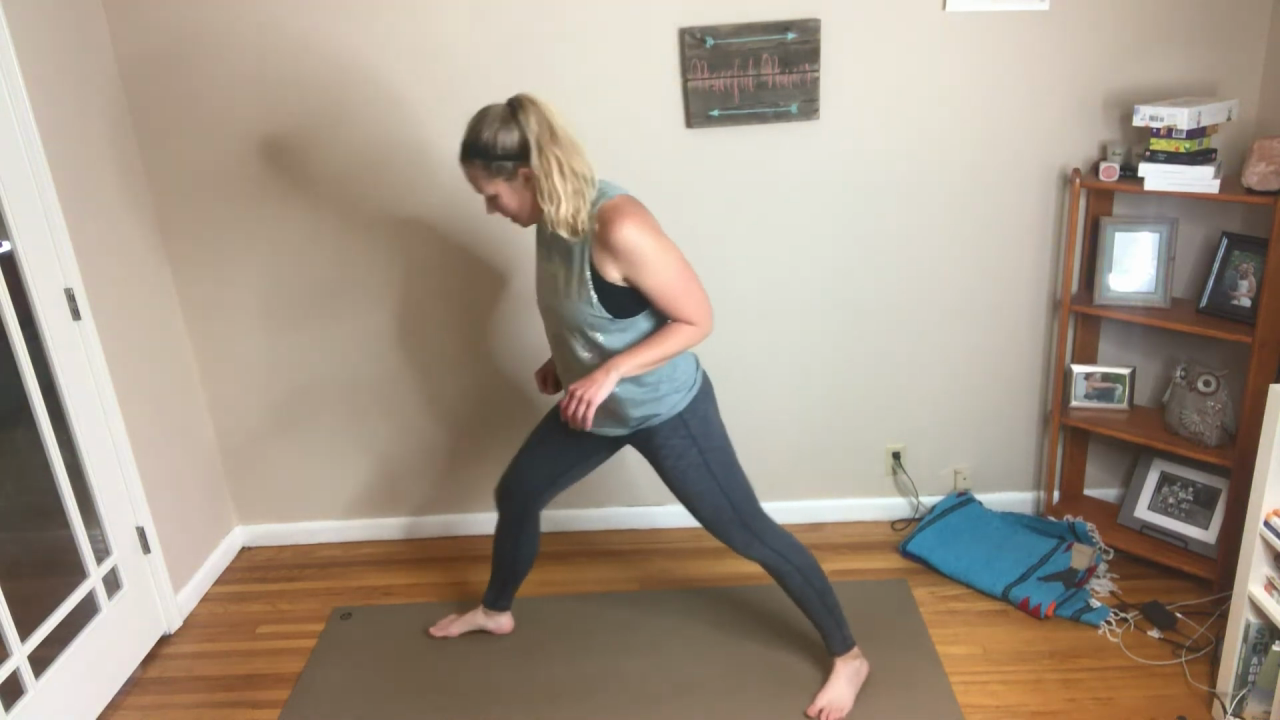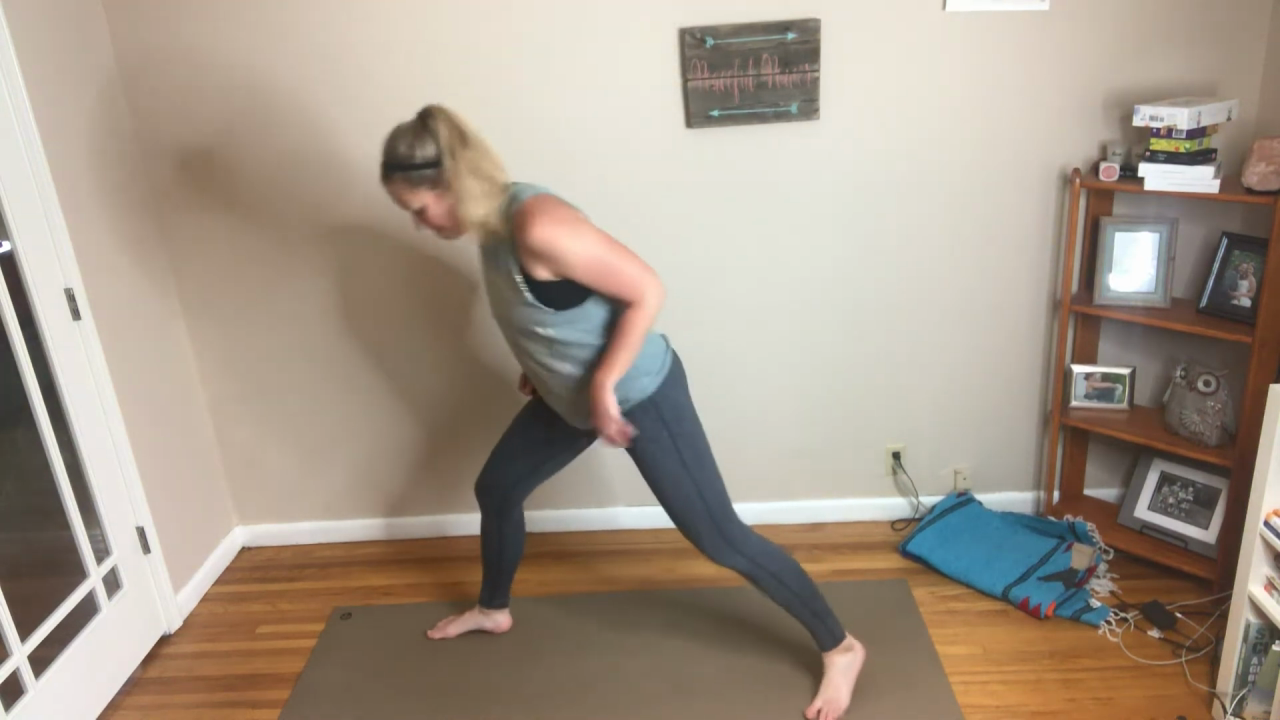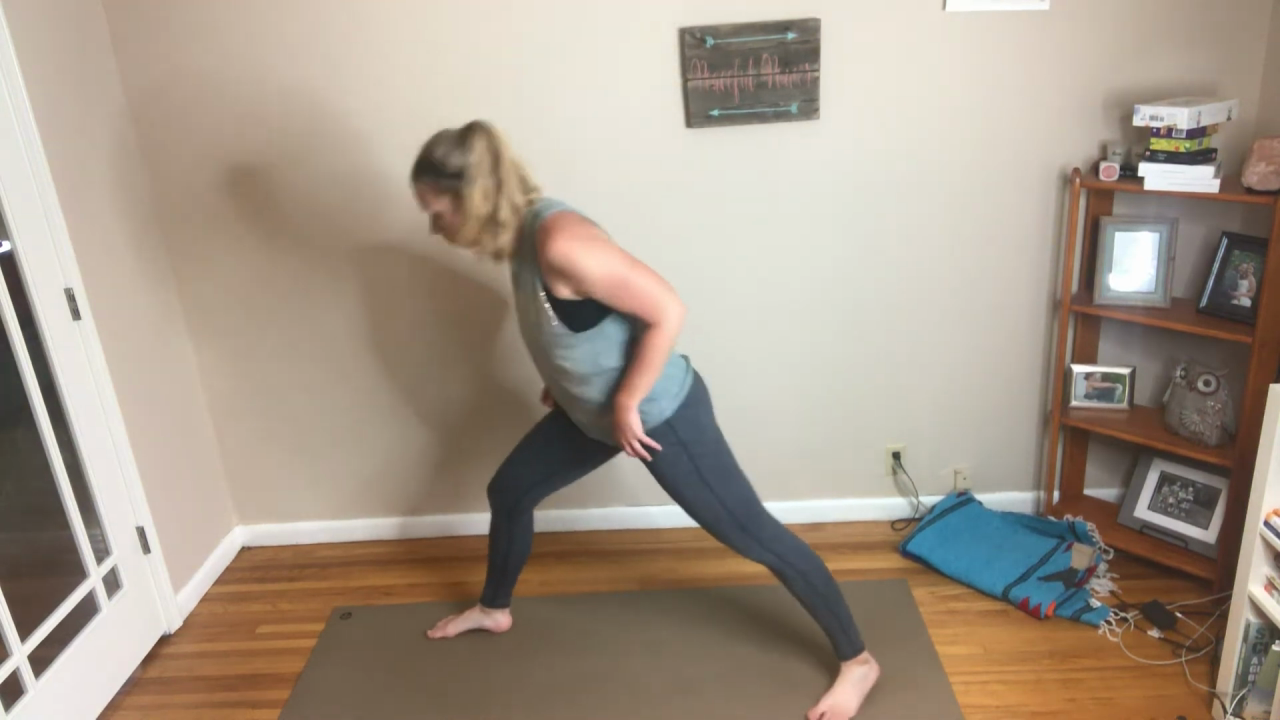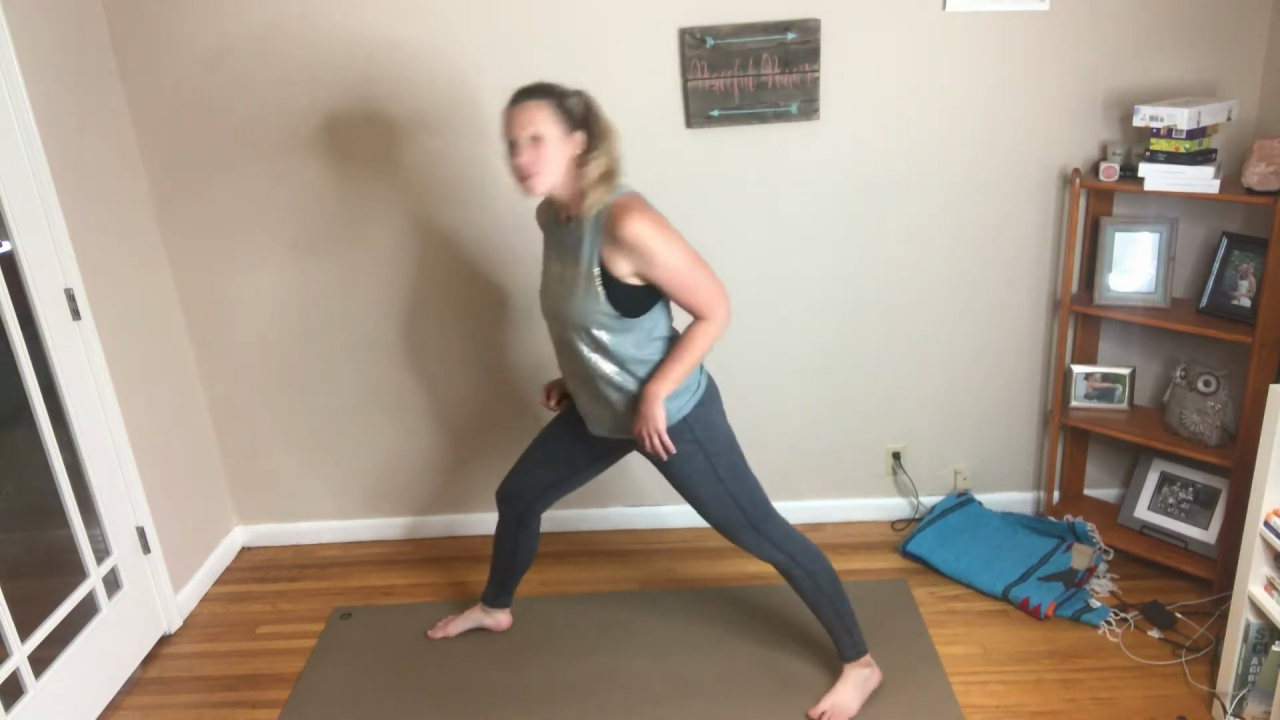
dt=0.3s
person 1, frame 1
left shoulder: (616, 225)
right shoulder: (552, 217)
left elbow: (695, 319)
left wrist: (607, 373)
right wrist: (563, 363)
left hip: (667, 409)
right hip: (595, 405)
left knee: (750, 533)
right knee: (517, 493)
left ankle: (848, 657)
right ankle: (496, 611)
person 1, frame 2
left shoulder: (536, 225)
right shoulder: (490, 222)
left elbow: (646, 293)
left wrist: (603, 385)
right wrist: (542, 370)
left hip: (638, 396)
right hip: (567, 397)
left knee: (719, 536)
right knee: (495, 487)
left ankle: (840, 648)
right ankle: (493, 609)
person 1, frame 3
left shoulder: (557, 241)
right shoulder: (520, 234)
left elbow: (666, 313)
left wrist: (626, 403)
right wrist: (564, 381)
left hip: (657, 414)
right hip: (591, 412)
left knee: (753, 535)
right knee: (507, 491)
left ankle: (858, 662)
right ankle: (493, 609)
person 1, frame 4
left shoulder: (625, 221)
right shoulder: (553, 214)
left elbow: (714, 311)
left wrist: (655, 396)
right wrist: (572, 378)
left hip: (669, 413)
right hip: (598, 411)
left knee: (763, 535)
right knee: (516, 496)
left ankle: (860, 664)
right ankle: (494, 608)
